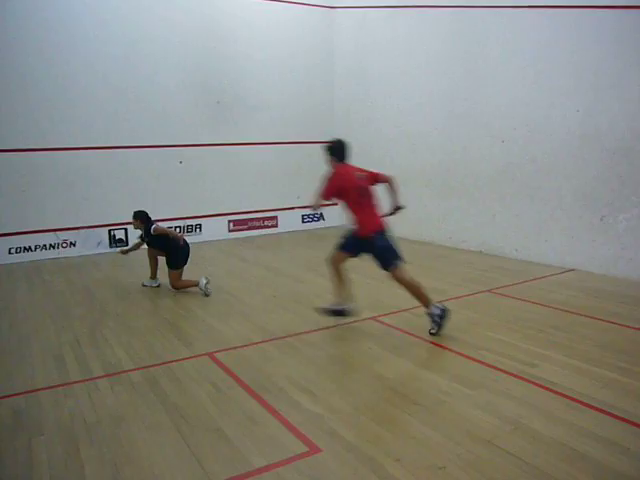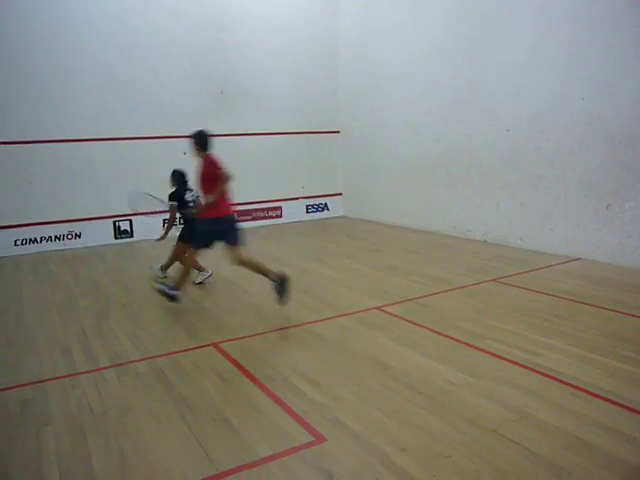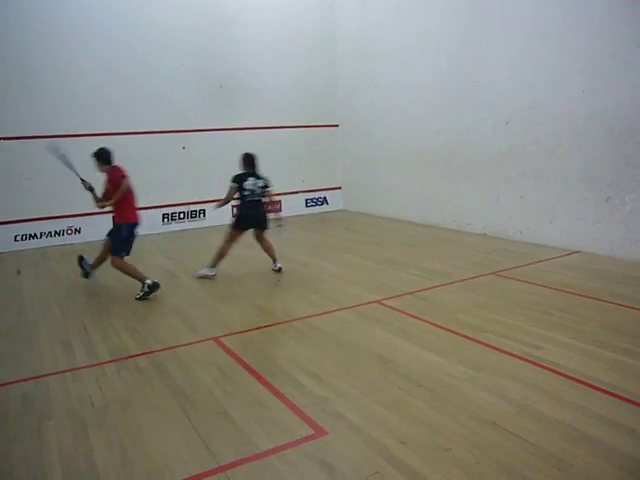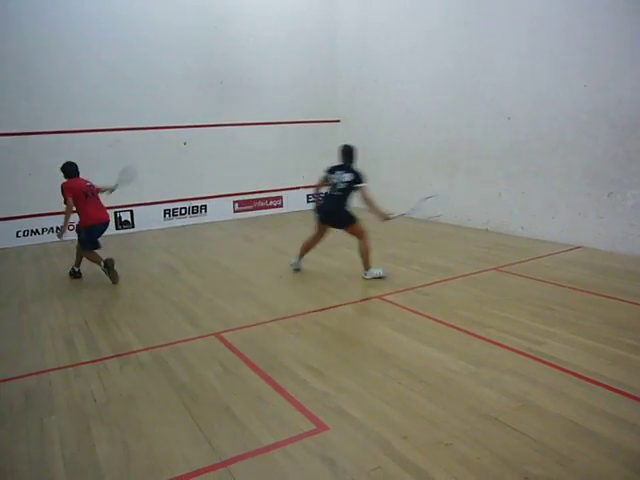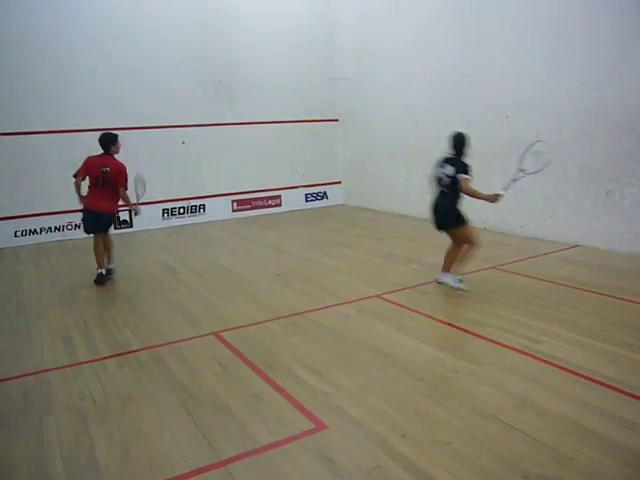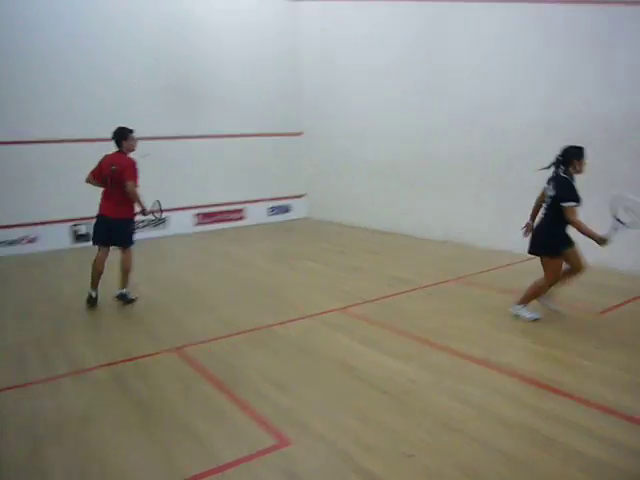
dt=0.4s
person 1, frame 1
left shoulder: (336, 176)
right shoulder: (360, 172)
left elbow: (319, 204)
right elbow: (389, 179)
left wrist: (317, 202)
right wrist: (395, 202)
left hip: (370, 231)
right hip: (364, 230)
left knee: (398, 274)
right knee: (335, 259)
left ankle: (435, 310)
right ankle: (341, 304)
person 1, frame 2
left shoulder: (208, 160)
right shoulder: (210, 160)
left elbow: (227, 176)
left wrist: (213, 197)
right wrist: (203, 203)
left hip: (211, 215)
right hip: (226, 214)
left knee: (191, 252)
right knee: (238, 256)
left ankle: (175, 290)
right ankle: (277, 278)
person 1, frame 3
left shoulder: (116, 171)
right shoulder: (109, 179)
left elbow: (126, 184)
right elbow: (101, 202)
left wrist: (111, 202)
right wrist: (92, 190)
left hip: (126, 221)
right hip: (121, 220)
left knee: (117, 261)
right knee: (108, 246)
left ankle: (148, 283)
right ankle: (90, 268)
person 1, frame 4
left shoulder: (66, 185)
right shoulder: (87, 183)
left elbow: (70, 204)
right elbow: (100, 189)
left wrist: (64, 226)
right wrist: (108, 189)
left hip: (89, 222)
right hip: (104, 219)
left knee: (87, 250)
right knee: (83, 243)
left ankle: (104, 263)
right ankle: (76, 269)
person 1, frame 5
left shoulder: (90, 160)
right shoulder: (119, 167)
left elbow: (77, 181)
right elbow: (122, 193)
left wrist: (81, 197)
right wrist: (132, 207)
left hip: (91, 208)
right hip: (109, 209)
left knee: (98, 238)
right knee: (105, 234)
left ankle: (101, 272)
right ankle: (110, 265)
person 1, frame 6
left shoulder: (106, 160)
right shoulder: (129, 163)
left elbow: (90, 179)
right elbow: (130, 188)
right wrist: (142, 207)
left hip: (104, 214)
right hip: (123, 215)
left knee: (102, 253)
right knee: (126, 252)
left ankle: (93, 292)
right ankle: (123, 292)
person 2, frame 1
left shoulder: (150, 227)
right shoulder: (145, 234)
left elbow: (167, 231)
right elbow: (138, 244)
left wrist: (178, 236)
right wrist: (127, 250)
left hip: (179, 250)
right hip: (175, 249)
left knee: (175, 285)
left ankle: (201, 282)
right ankle: (153, 280)
person 2, frame 2
left shoulder: (174, 195)
right shoulder: (191, 191)
left elbow: (173, 217)
left wrist: (165, 234)
left hip: (191, 225)
left knee: (179, 254)
right knee: (178, 250)
left ankle: (204, 271)
right ankle: (163, 269)
person 2, frame 3
left shoulder: (237, 178)
right shoulder: (263, 180)
left elbow: (228, 198)
right elbow: (271, 200)
left wrist: (219, 204)
left hip: (245, 214)
right hip: (259, 215)
left knee: (228, 242)
right knee: (260, 237)
left ankle: (211, 269)
right ankle: (276, 263)
person 2, frame 4
left shoulder: (332, 170)
right shoulder: (356, 175)
left elbow: (318, 186)
right elbow: (366, 197)
left wrist: (317, 200)
right wrist: (380, 214)
left hip: (325, 207)
right hip: (337, 210)
left knee: (318, 235)
right knee: (363, 236)
left ankle: (297, 261)
right ankle: (368, 271)
person 2, frame 5
left shoulder: (443, 161)
right shoulder: (461, 166)
left elbow: (436, 180)
right elbow: (465, 189)
right wrist: (486, 197)
left hip: (439, 207)
right hip: (448, 210)
left knee: (458, 243)
right knee: (472, 243)
left ankle: (446, 274)
right ankle: (447, 273)
person 2, frame 6
left shoulder: (556, 179)
right shoulder: (568, 188)
left elbow: (539, 200)
right elbow: (572, 219)
left wrist: (531, 221)
right wrist: (595, 237)
left hip: (557, 234)
right hip: (549, 235)
left knee: (577, 267)
right knee: (551, 278)
left ankle: (543, 294)
right ankle: (519, 306)
